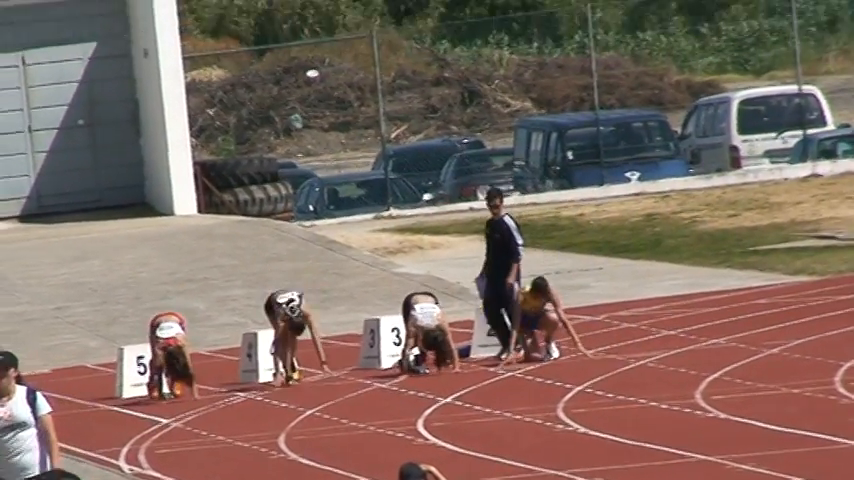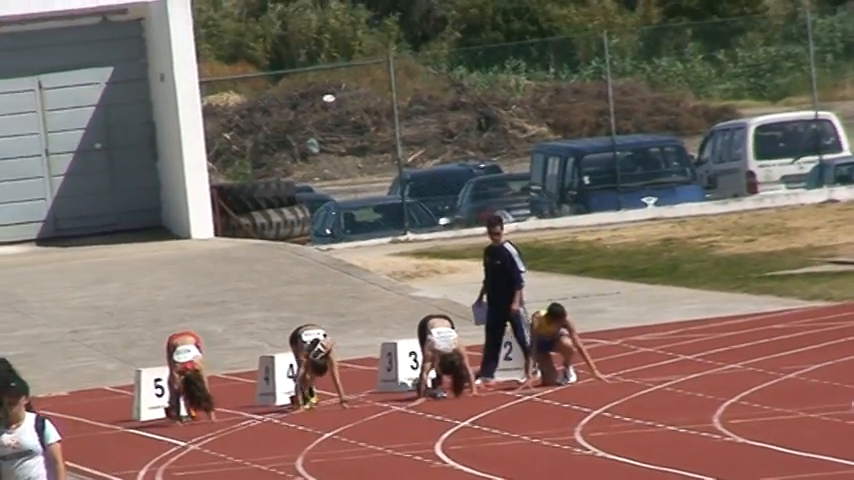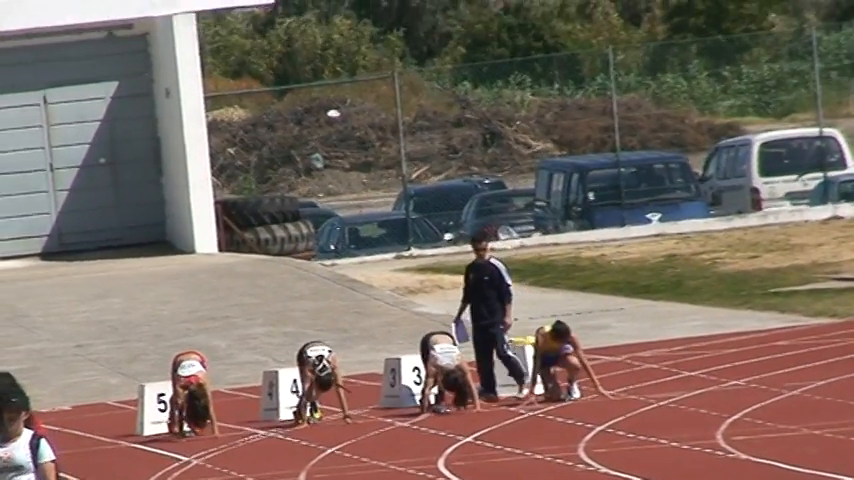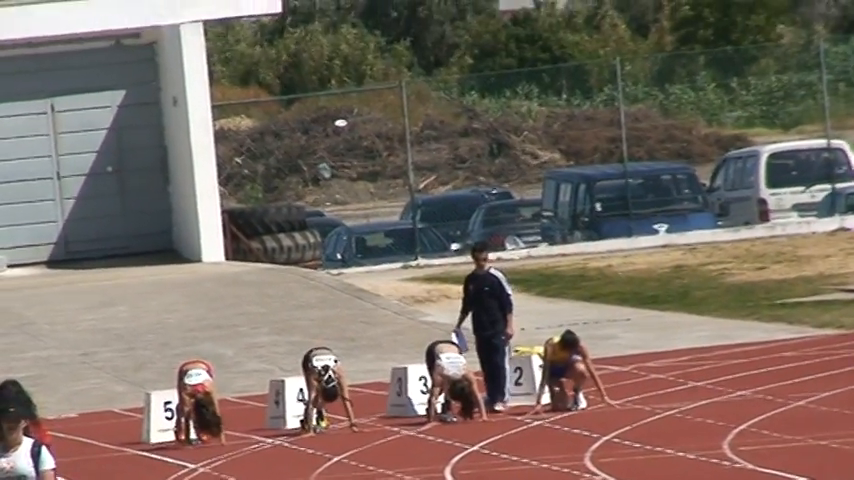
dt=0.3s
person 1, frame 1
left shoulder: (509, 224)
right shoulder: (489, 224)
left elbow: (518, 251)
left wrist: (512, 276)
right wrist: (484, 270)
left hip: (508, 277)
right hip: (492, 276)
left knee: (513, 311)
right knee: (489, 310)
right ankle: (508, 343)
person 1, frame 2
left shoulder: (510, 251)
right shoulder: (488, 251)
left elbow: (520, 278)
left wrist: (517, 302)
right wrist: (480, 297)
left hip: (511, 304)
right hip: (494, 304)
left knee: (522, 336)
right knee: (491, 339)
right ankle: (486, 374)
person 1, frame 3
left shoulder: (496, 266)
right shoulder: (470, 269)
left elbow: (507, 292)
right elbow: (467, 295)
left wrist: (508, 316)
right wrist: (459, 314)
left hip: (496, 319)
right hip: (478, 320)
left knee: (503, 351)
right knee: (482, 357)
left ankle: (522, 381)
right ankle: (489, 390)
person 1, frame 4
left shoulder: (497, 277)
right shoulder: (470, 280)
left elbow: (508, 303)
right elbow: (466, 305)
left wrist: (509, 326)
right wrist: (458, 325)
left hip: (498, 329)
right hip: (480, 330)
left knee: (499, 363)
right knee: (486, 366)
left ankle: (500, 399)
right ankle: (493, 398)
